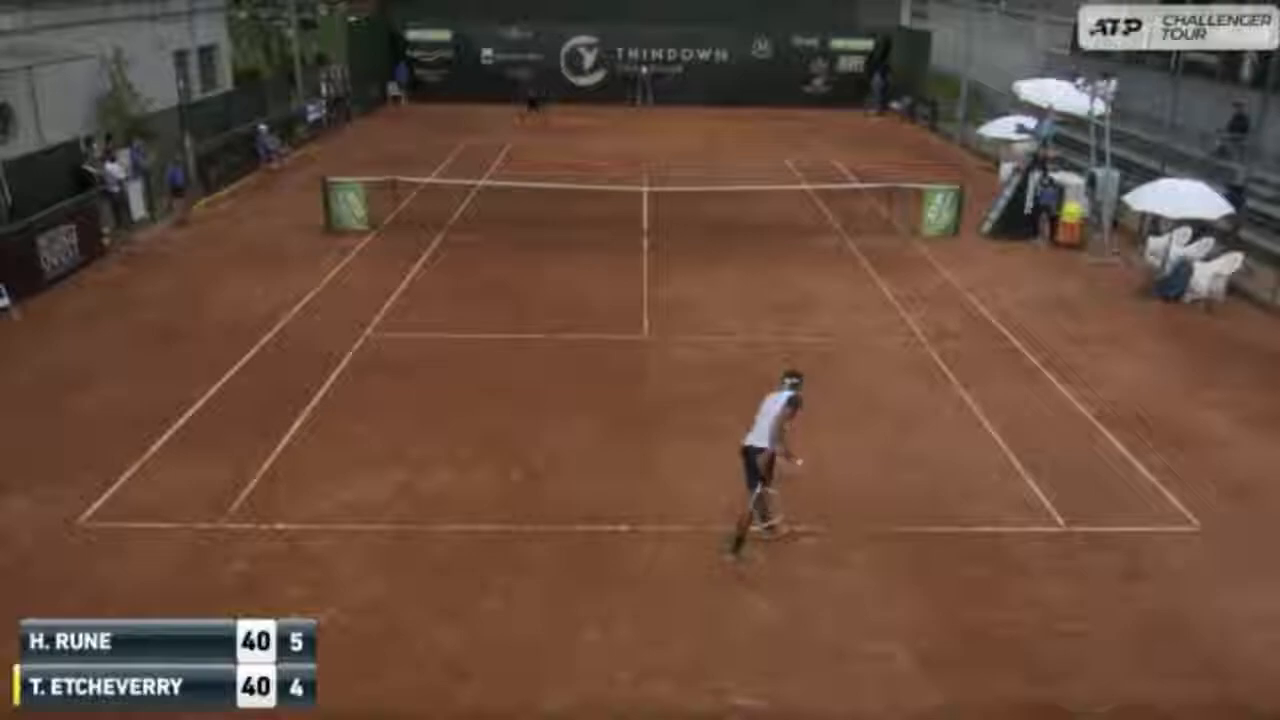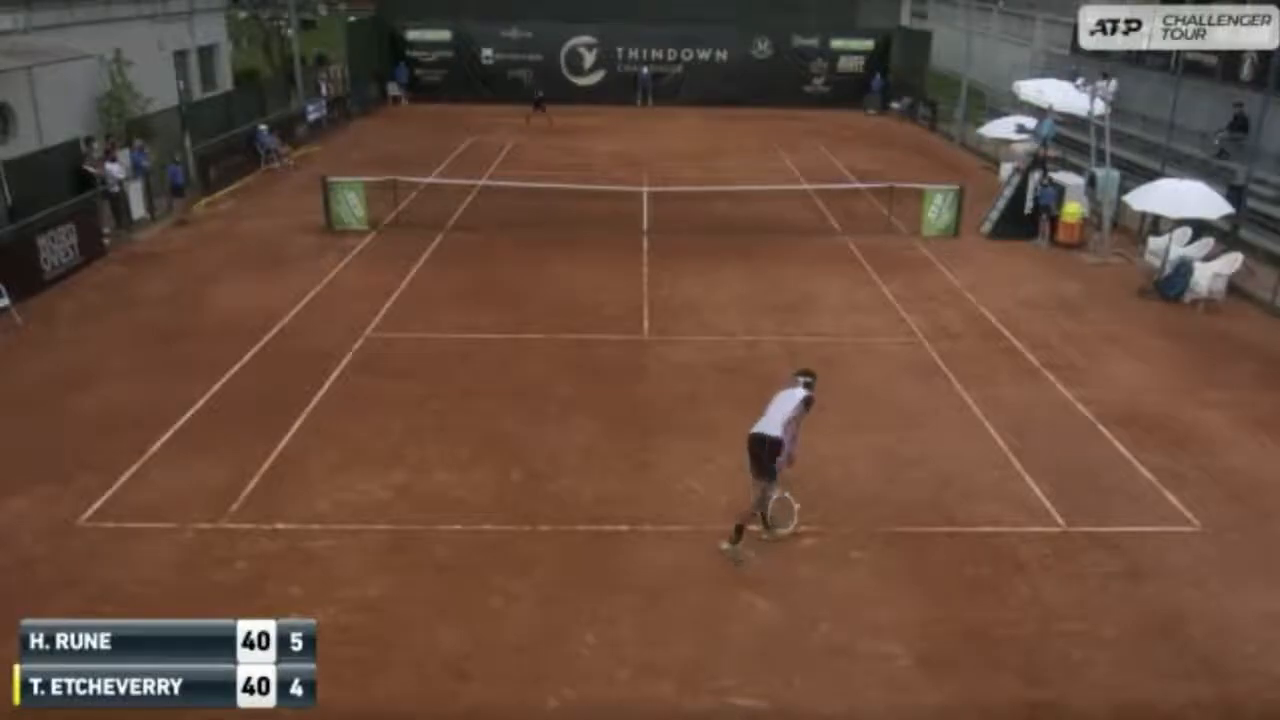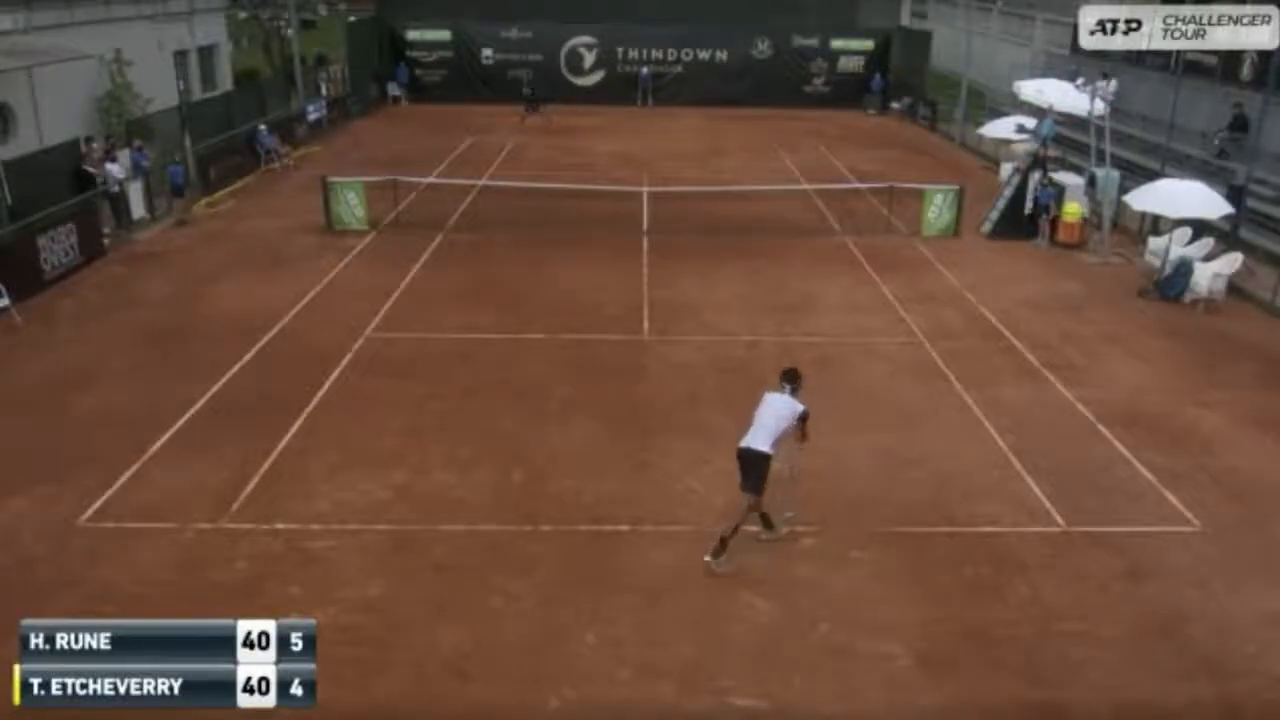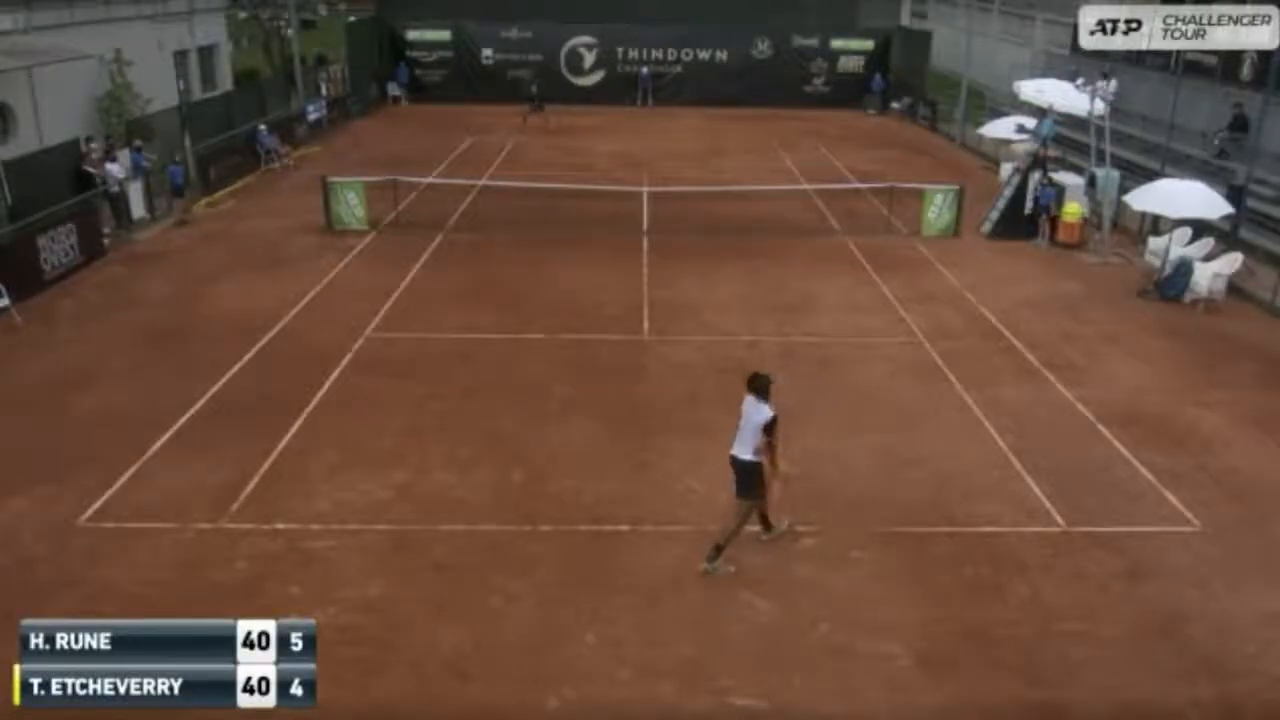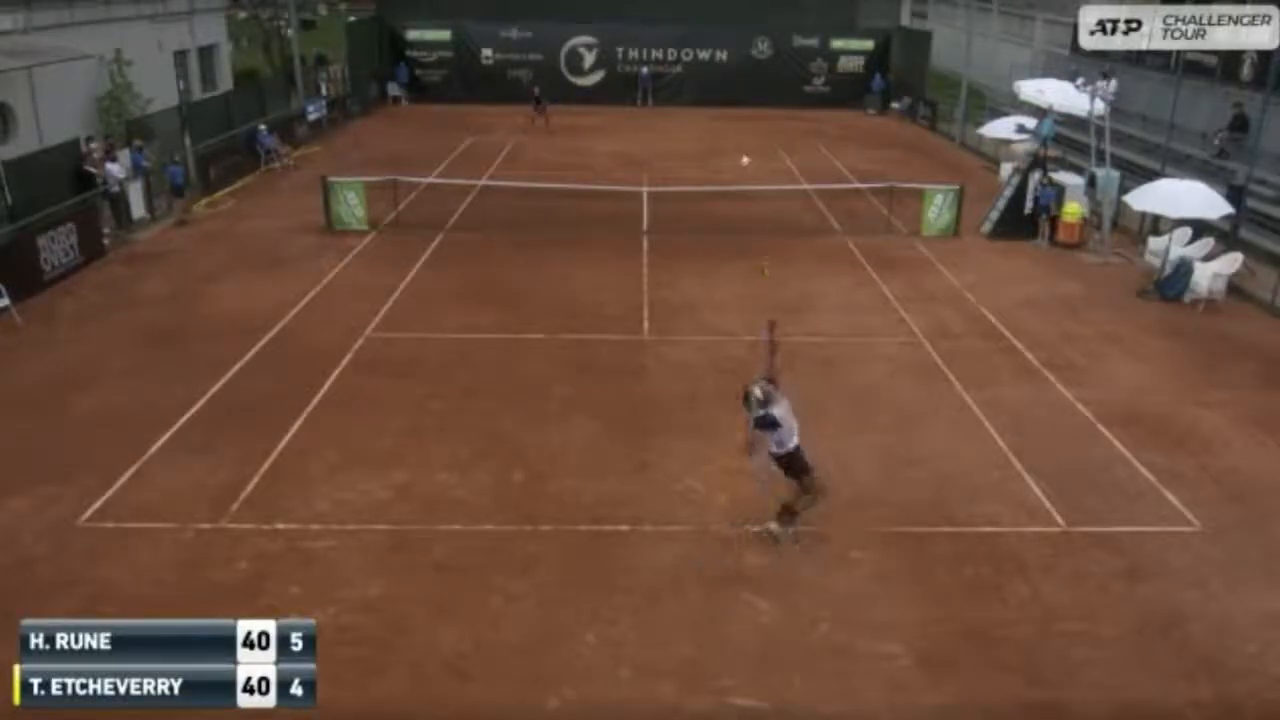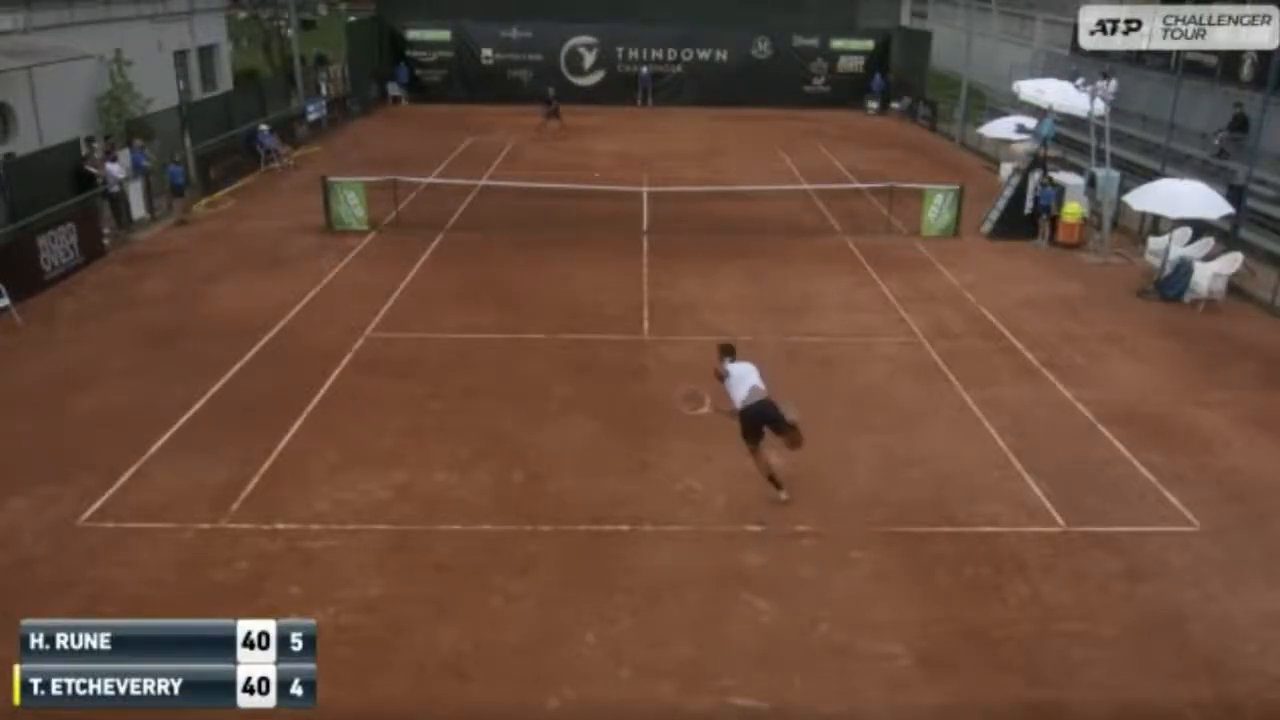
dt=0.7s
person 1, frame 1
left shoulder: (771, 396)
right shoulder: (794, 398)
right elbow: (778, 423)
left wrist: (785, 451)
right wrist: (768, 452)
left hip: (750, 446)
right hip: (761, 451)
left knee: (759, 491)
right knee: (754, 503)
left ankle: (768, 525)
right ankle: (734, 551)
person 1, frame 2
left shoulder: (784, 393)
right shoulder: (807, 396)
right elbow: (795, 421)
left wrist: (787, 450)
right wrist: (788, 452)
left hip: (755, 436)
right hip: (770, 441)
left knee: (762, 487)
right knee: (762, 492)
left ankle: (769, 528)
right ankle: (733, 541)
person 1, frame 3
left shoulder: (768, 396)
right shoulder: (800, 410)
right elbow: (803, 436)
right wrist: (800, 441)
left hip: (744, 449)
right hip: (760, 455)
left knee: (755, 495)
right knee: (748, 506)
left ankle: (769, 528)
right ankle: (715, 554)
person 1, frame 4
left shoulder: (748, 399)
right shoulder: (768, 416)
right elbow: (770, 447)
right wrist: (775, 470)
left hip: (738, 456)
right hip: (749, 463)
left knee: (761, 490)
right knee: (742, 514)
left ankle: (768, 528)
right ankle: (712, 559)
person 1, frame 5
left shoulder: (767, 387)
right shoulder: (762, 418)
left elbow: (771, 359)
right elbow: (752, 442)
left wrist: (770, 334)
left hip: (790, 448)
right hip: (786, 454)
left knee: (805, 486)
right knee: (813, 492)
left ankle: (781, 521)
right ankle: (778, 524)
person 1, frame 6
left shoulder: (724, 370)
right shoulder: (749, 366)
left hip: (748, 412)
right hip: (765, 404)
left knee: (755, 452)
right knee: (794, 442)
left ankle: (780, 490)
right ankle: (789, 428)
